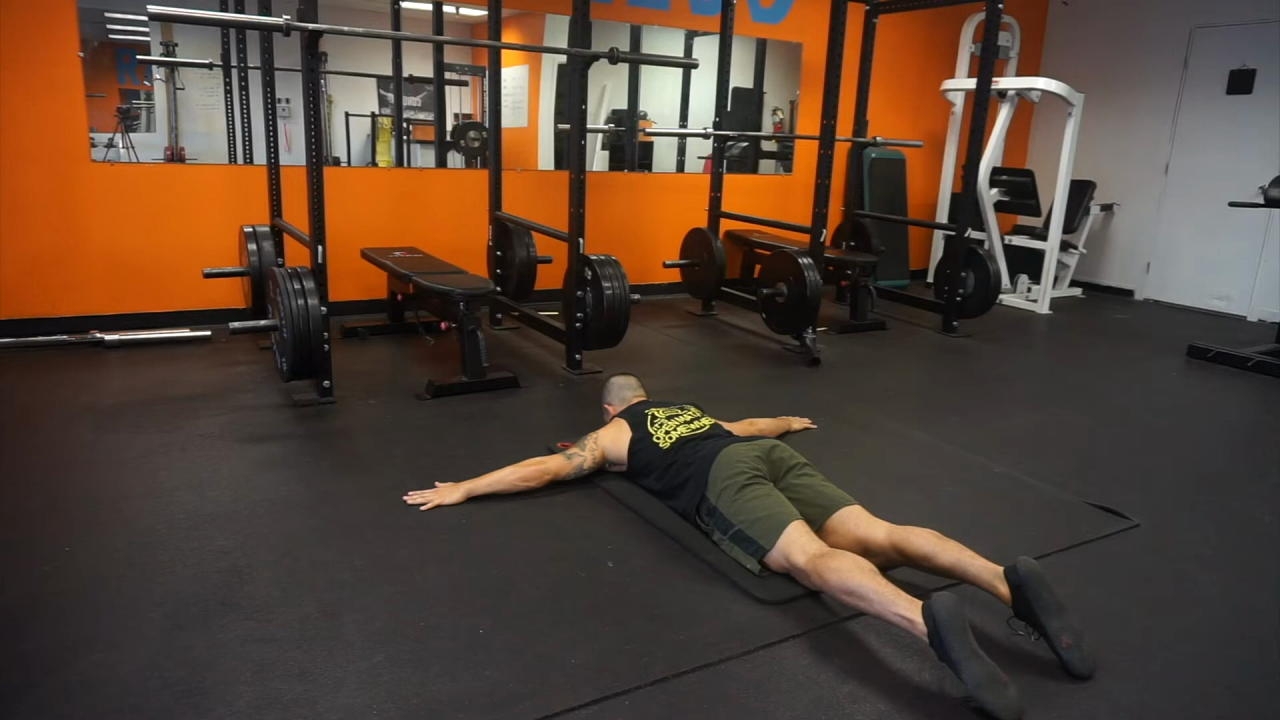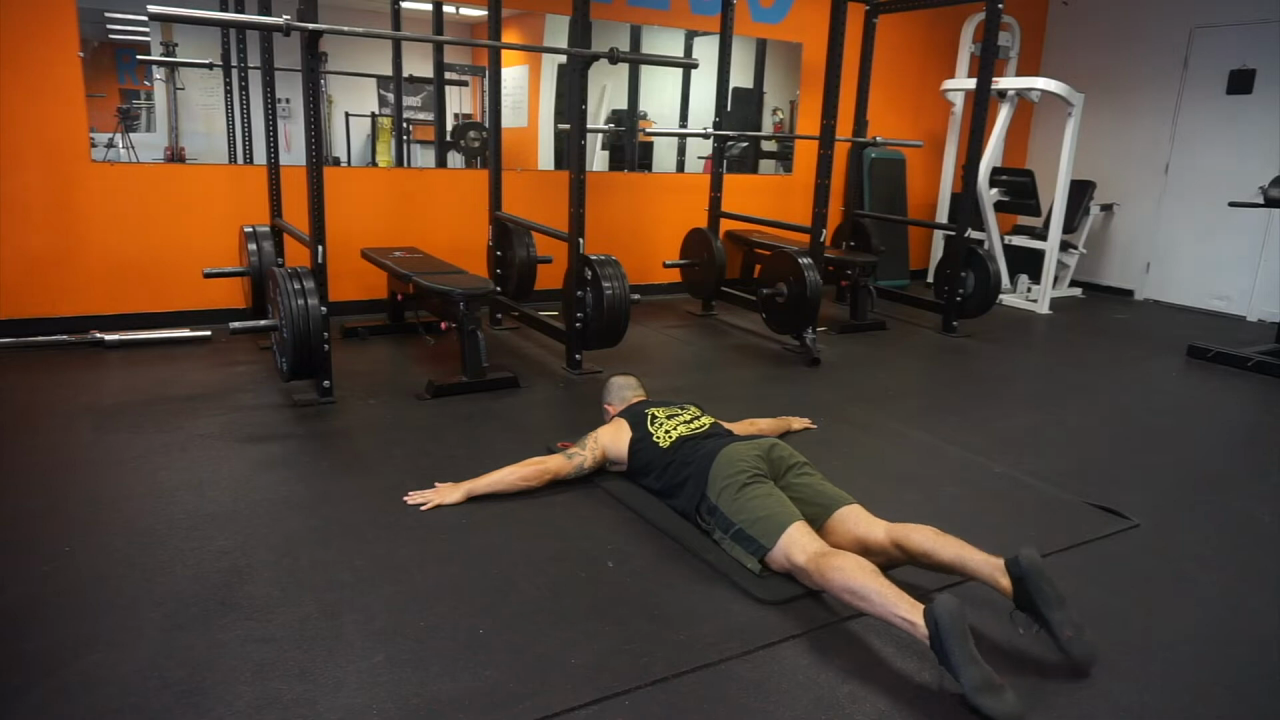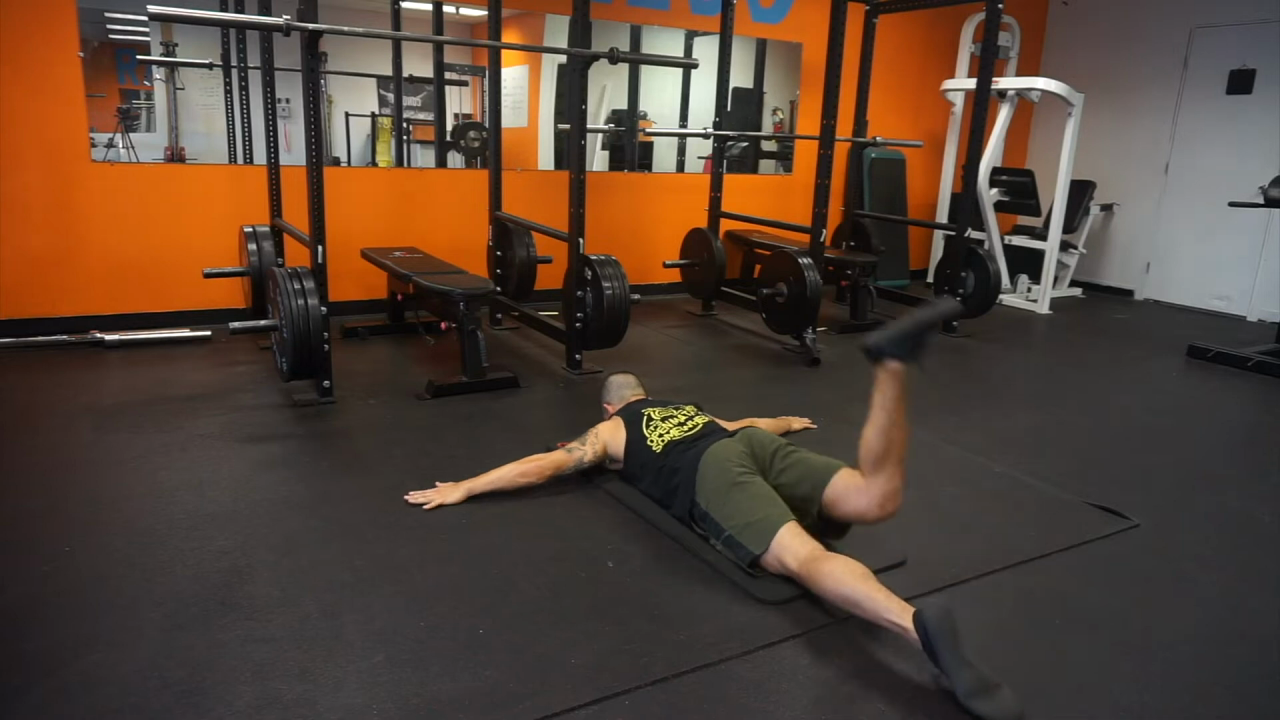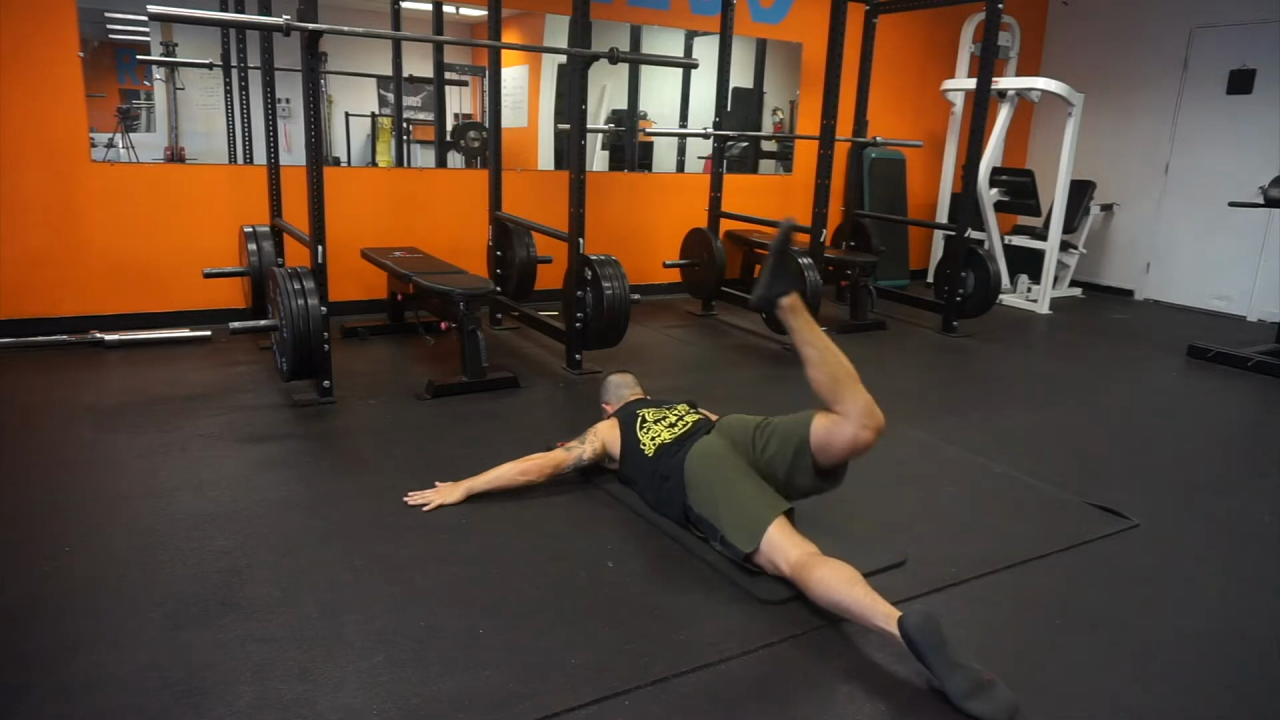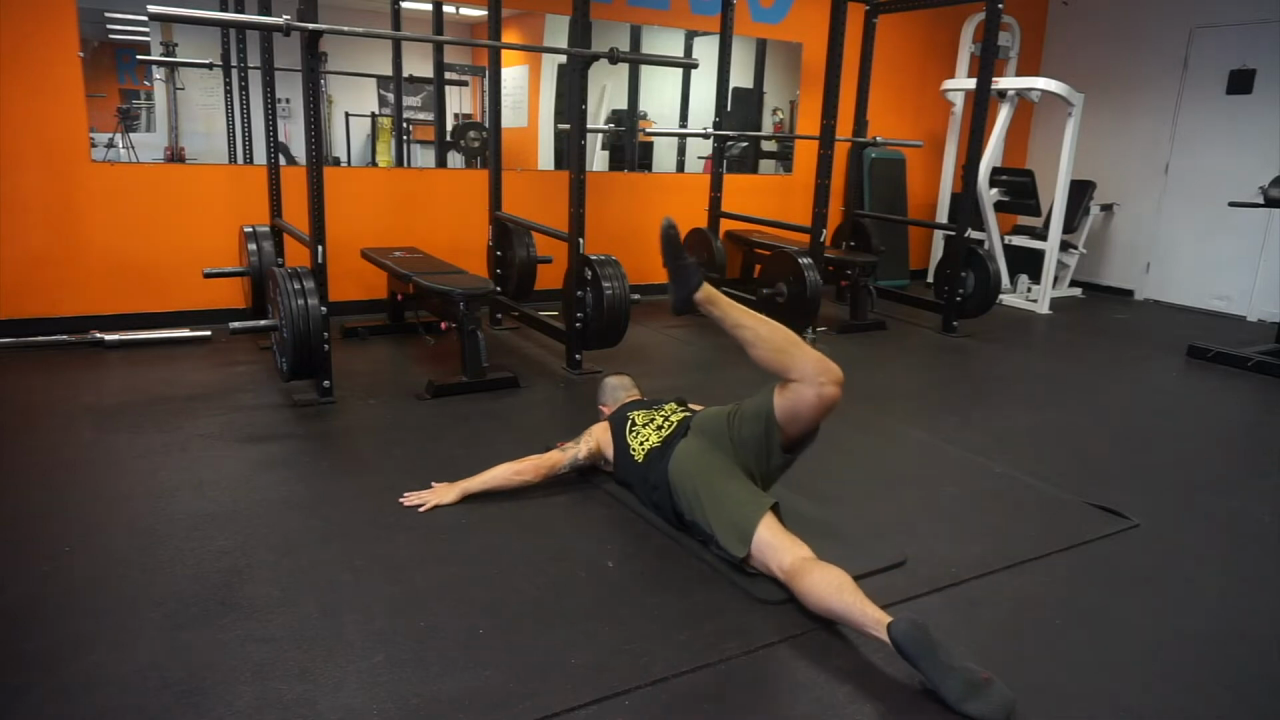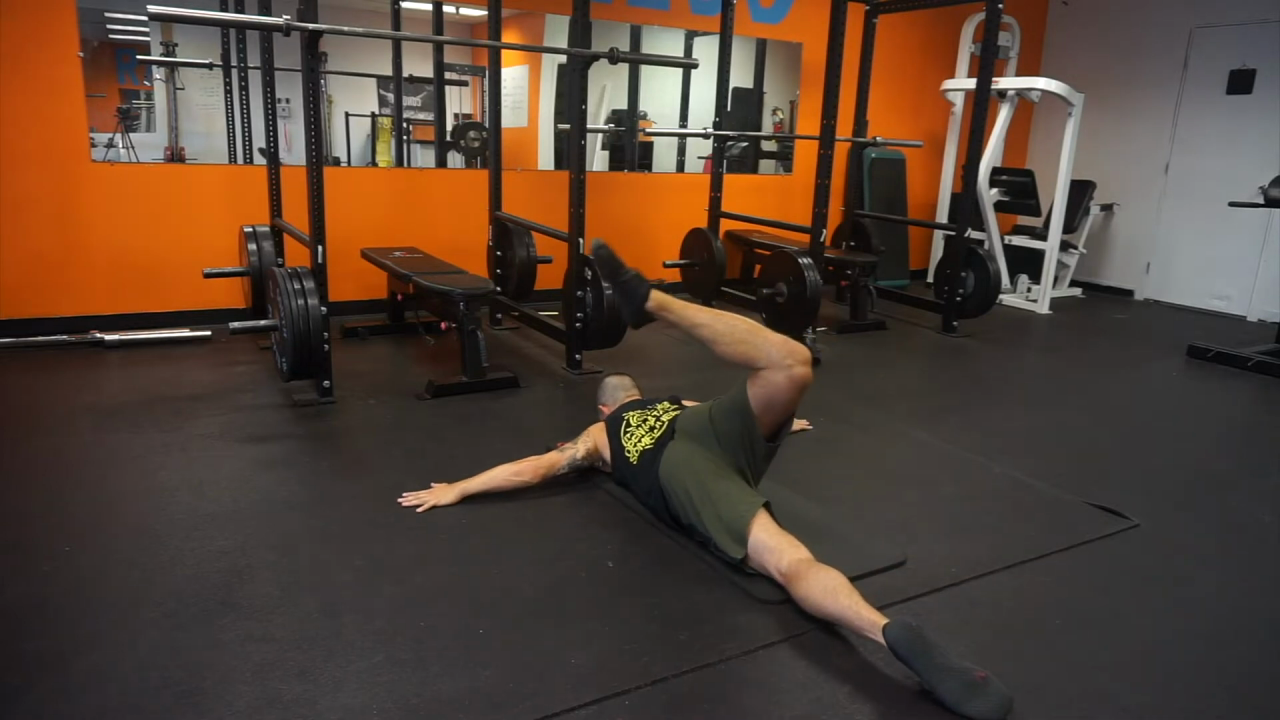
dt=0.5s
person 1, frame 1
left shoulder: (612, 434)
right shoulder: (689, 409)
left elbow: (544, 469)
right elbow: (753, 425)
left wrist: (461, 489)
right wrist: (787, 422)
left hip: (726, 481)
right hip: (772, 455)
left knee: (812, 560)
right knee: (876, 537)
left ankle: (926, 619)
right ankle: (1007, 581)
person 1, frame 2
left shoulder: (612, 432)
right shoulder: (686, 408)
left elbow: (543, 468)
right elbow: (754, 424)
left wrist: (460, 489)
right wrist: (789, 422)
left hip: (726, 478)
right hip: (769, 454)
left knee: (814, 558)
right knee: (876, 537)
left ankle: (927, 622)
right ankle: (1011, 575)
person 1, frame 3
left shoulder: (607, 433)
right shoulder: (684, 408)
left elbow: (541, 466)
right elbow: (748, 424)
left wrist: (461, 488)
right wrist: (785, 423)
left hip: (714, 477)
right hip: (753, 445)
left knee: (806, 558)
right knee: (876, 498)
left ankle: (917, 622)
right ankle: (889, 358)
person 1, frame 4
left shoulder: (606, 432)
right shoulder: (686, 407)
left elbow: (540, 465)
right elbow: (735, 420)
left wrist: (460, 488)
right wrist: (787, 423)
left hip: (702, 473)
right hip: (739, 434)
left knee: (798, 560)
left ankle: (905, 628)
right ankle: (785, 299)
person 1, frame 5
left shoulder: (600, 435)
right shoulder: (681, 403)
left elbow: (534, 468)
right elbow: (715, 420)
left wrist: (456, 489)
left hip: (687, 472)
right hip: (719, 428)
left knee: (792, 562)
right knee: (821, 382)
left ankle: (895, 631)
person 1, frame 6
left shoulder: (597, 434)
right shoulder: (677, 402)
left elbow: (534, 468)
left wrist: (456, 490)
left hip: (687, 463)
right hip: (707, 432)
left ankle: (838, 559)
